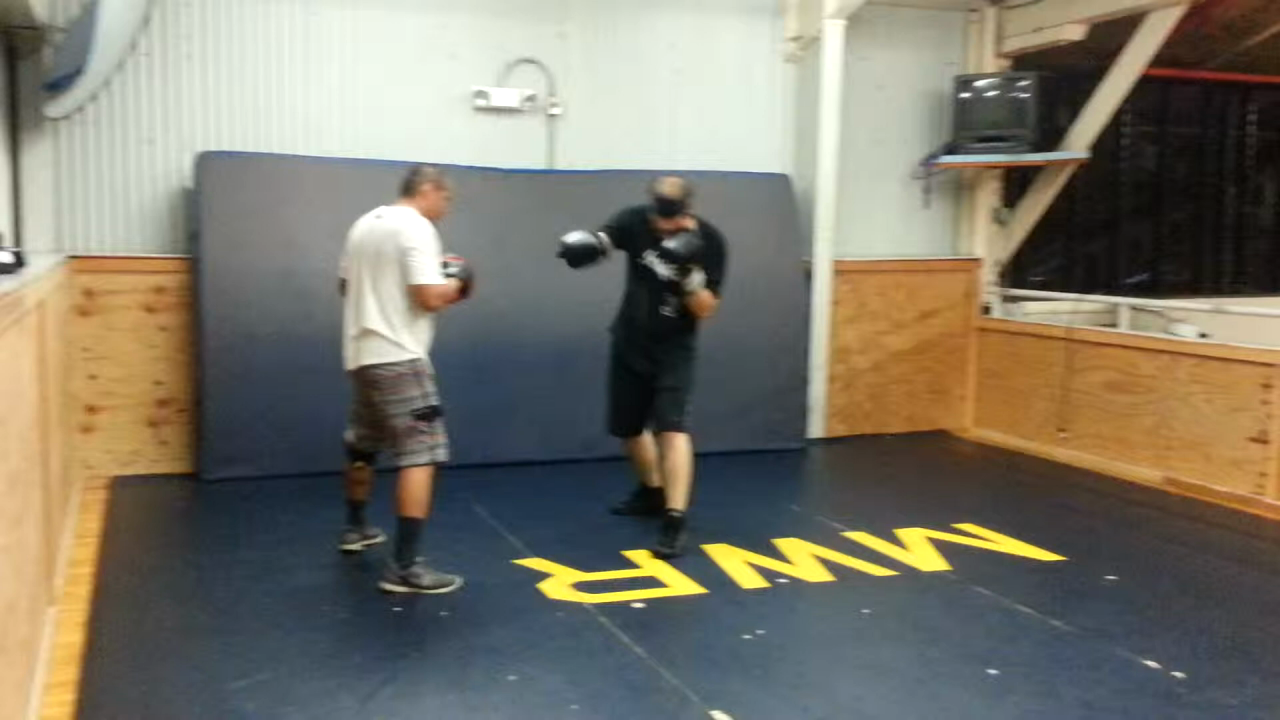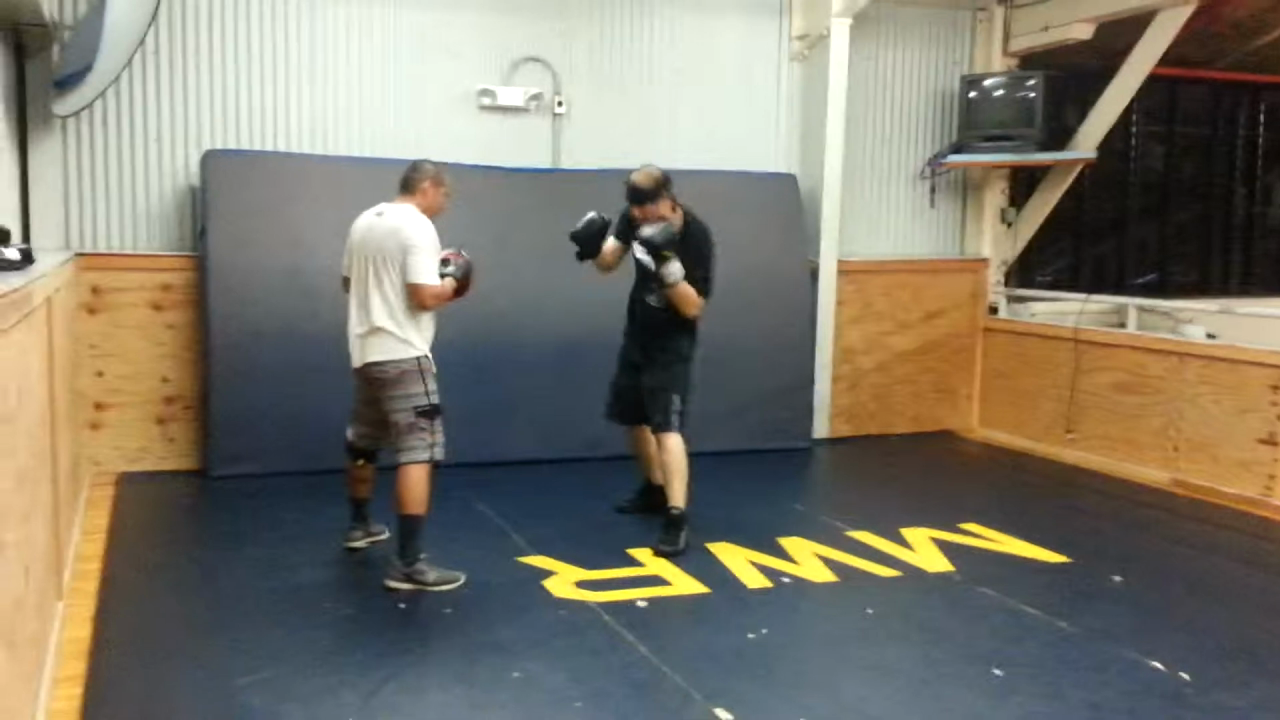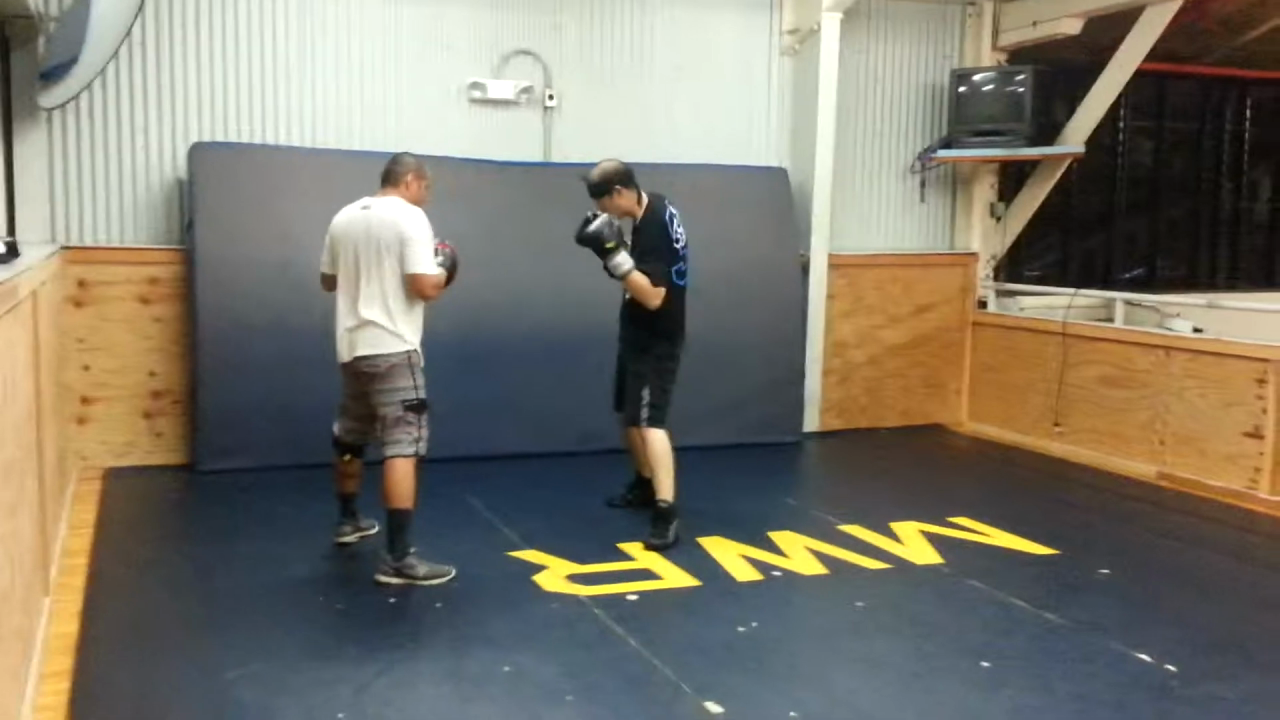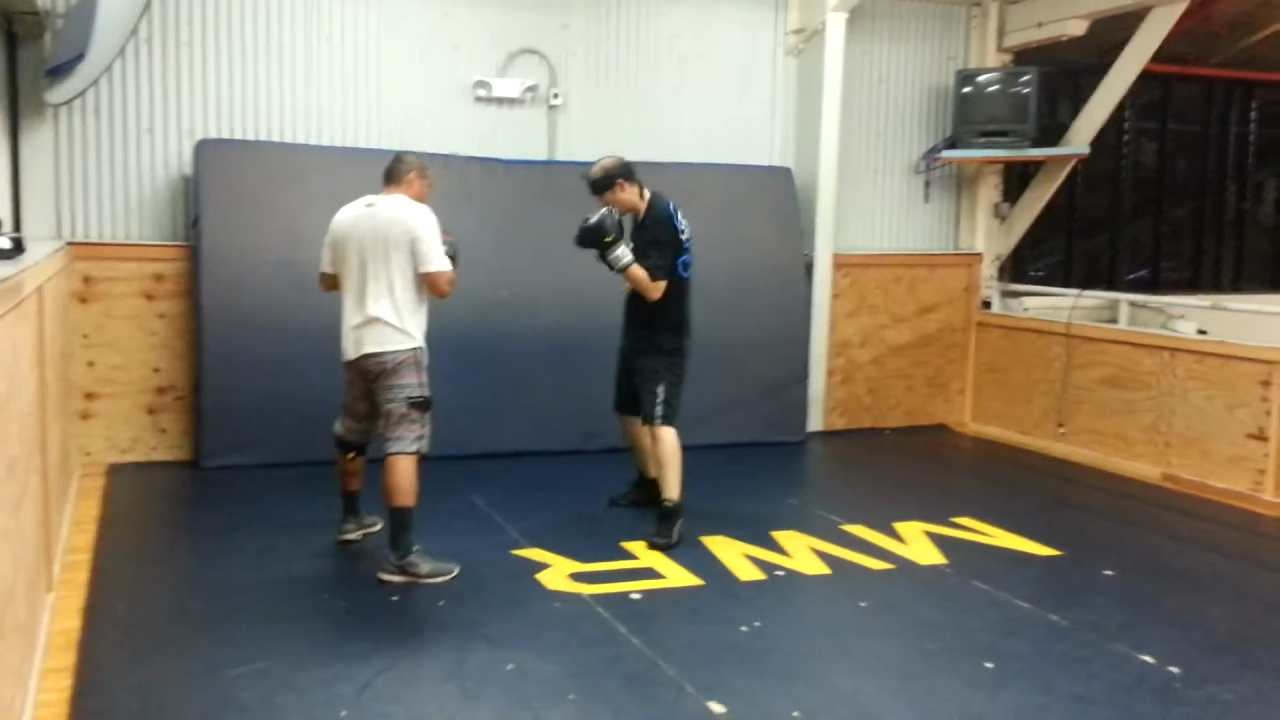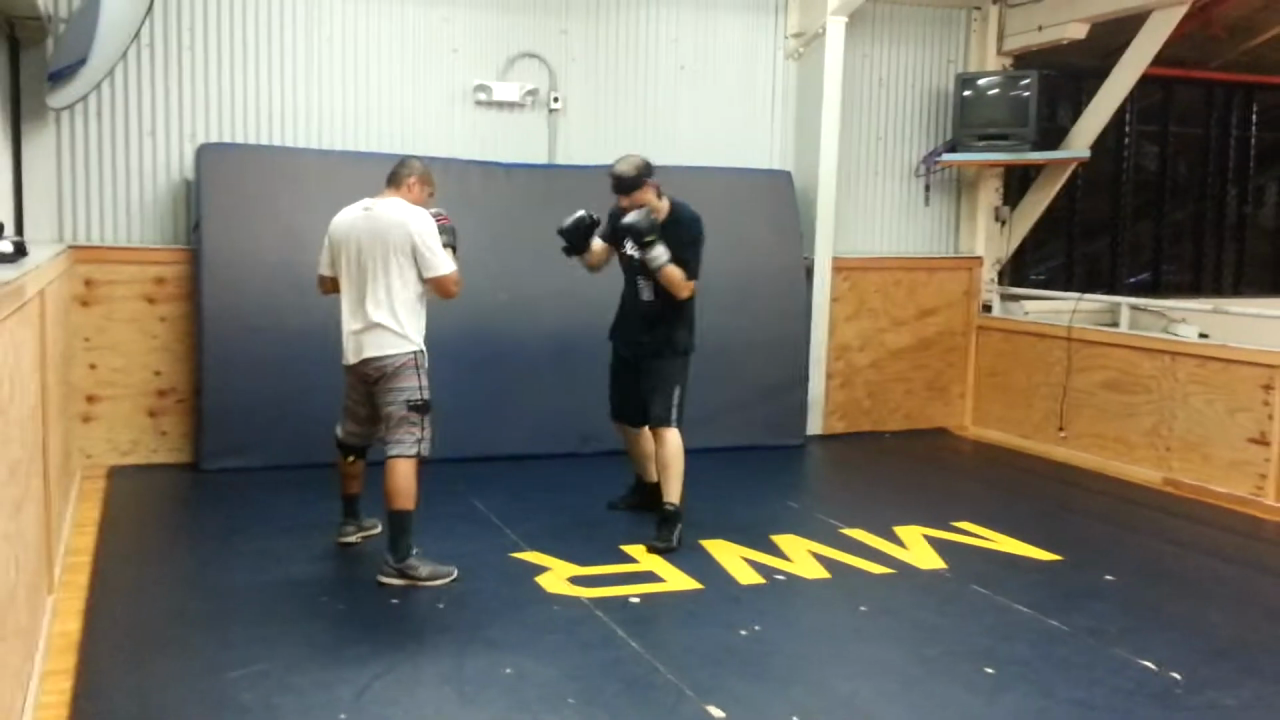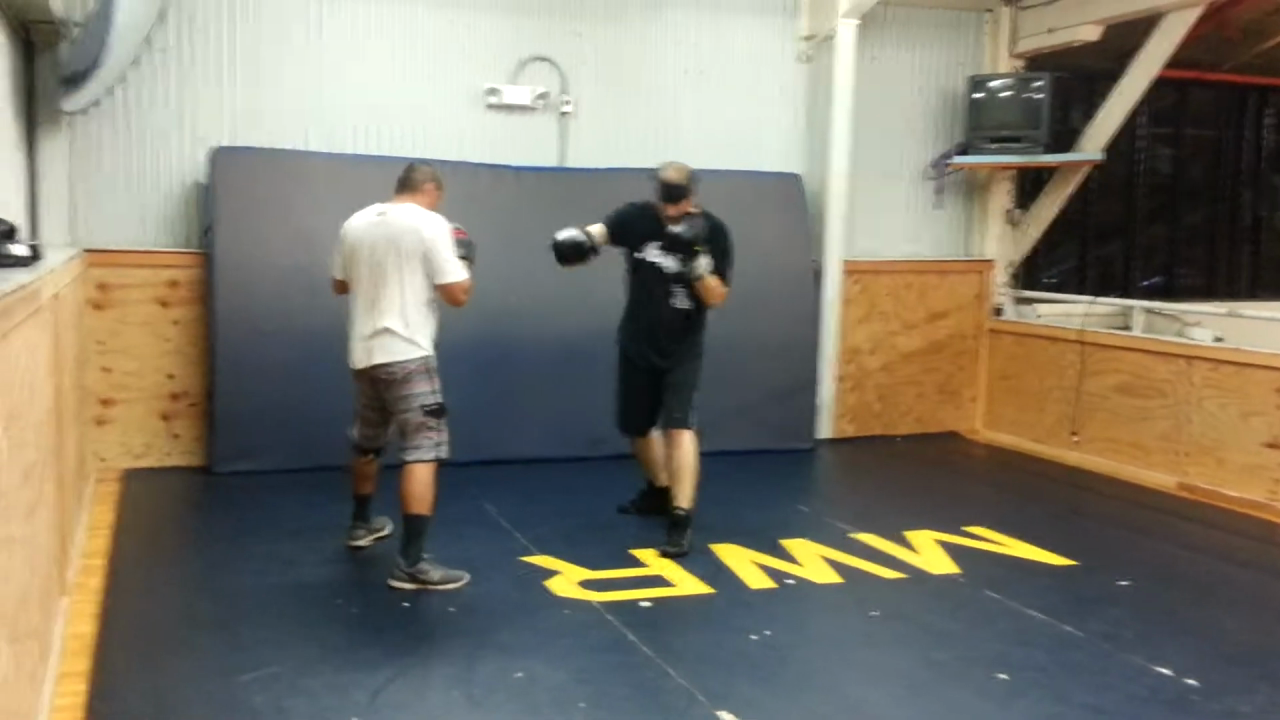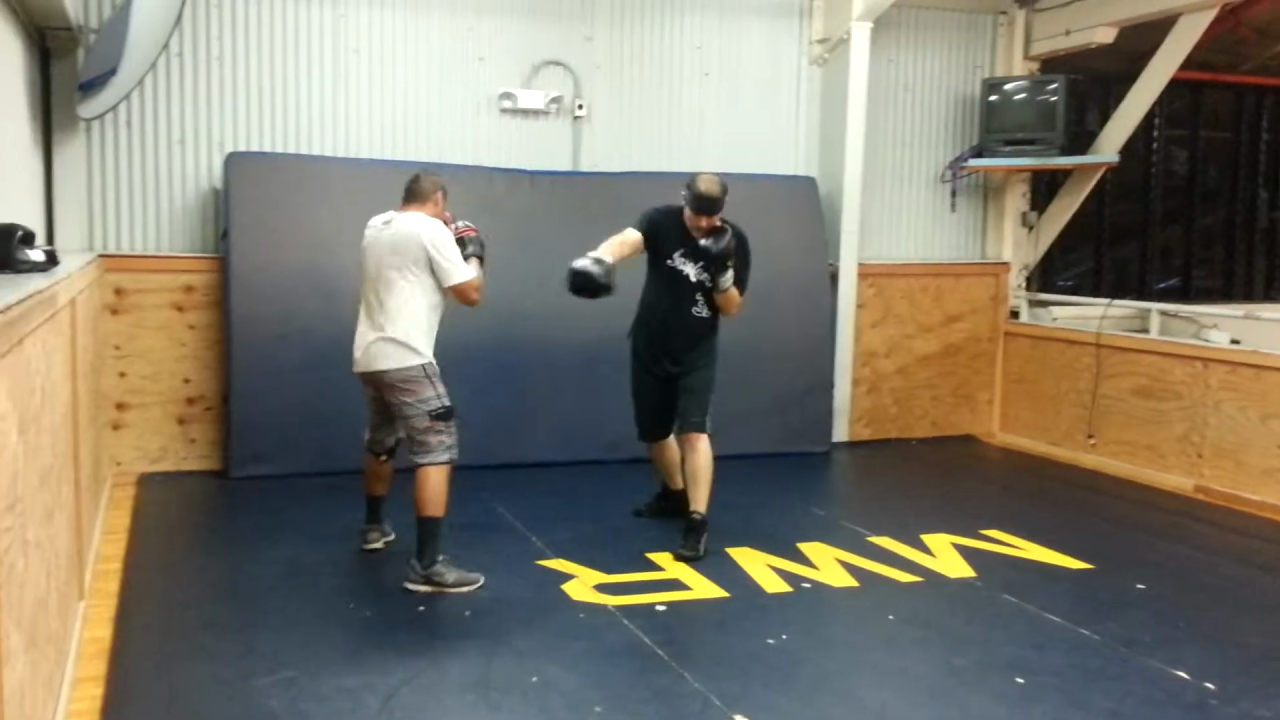
dt=0.2s
person 1, frame 1
left shoulder: (365, 224)
right shoulder: (416, 227)
left elbow: (346, 285)
right elbow: (429, 298)
right wrist: (455, 282)
left hip: (362, 356)
right hip: (398, 359)
left knee: (362, 446)
right knee: (421, 455)
left ankle: (355, 528)
right ankle: (404, 566)
person 1, frame 2
left shoulder: (364, 222)
right shoulder: (416, 225)
left elbow: (350, 282)
right elbow: (425, 297)
right wrist: (454, 279)
left hip: (365, 353)
right hip: (402, 357)
left knee: (363, 444)
right knee: (418, 453)
left ankle: (359, 525)
right ankle: (408, 563)
person 1, frame 3
left shoulder: (344, 217)
right shoulder: (409, 218)
left elbow: (329, 280)
right elbow: (426, 288)
right wrist: (442, 269)
left hip: (352, 347)
right hip: (392, 350)
left knee: (350, 439)
right knee: (403, 447)
left ankle: (348, 520)
right ankle: (397, 558)
person 1, frame 4
left shoulder: (345, 216)
right shoulder: (416, 215)
left elbow: (328, 281)
right elbow: (442, 286)
right wrist: (444, 256)
left hip: (357, 346)
right hip: (398, 347)
left knee: (353, 436)
right knee: (404, 445)
left ankle: (352, 518)
right ankle: (401, 556)
person 1, frame 5
left shoulder: (342, 220)
right shoulder: (416, 219)
left elbow: (326, 283)
right elbow: (449, 287)
right wrist: (446, 245)
left hip: (356, 349)
right hip: (398, 351)
left knee: (353, 440)
right knee: (405, 448)
left ankle: (352, 520)
right ankle: (400, 559)
person 1, frame 6
left shoulder: (355, 224)
right shoulder: (429, 225)
left elbow: (340, 283)
right elbow: (458, 295)
right wrist: (463, 258)
left hip: (366, 354)
right hip: (407, 356)
left knee: (368, 442)
right knee: (421, 452)
left ankle: (362, 523)
right ankle: (411, 563)
person 1, frame 7
left shoulder: (375, 228)
right shoulder: (431, 232)
right elbow: (470, 293)
right wrist: (473, 254)
left hip: (369, 360)
right hip: (407, 362)
left knee: (380, 444)
right knee: (436, 453)
left ankle: (374, 526)
right ankle: (426, 566)
person 2, frame 1
left shoulder: (709, 241)
right shoulder: (635, 220)
left elbow: (706, 310)
right elbow: (597, 244)
left wrist: (690, 272)
right wrist: (581, 246)
left hip: (673, 350)
right hip: (629, 344)
left knee: (672, 430)
right knee: (629, 427)
left ankle: (676, 520)
right ankle: (652, 492)
person 2, frame 2
left shoulder: (695, 237)
right shoulder: (639, 219)
left elbow: (691, 307)
right elbow: (606, 263)
left wrist: (668, 260)
right wrist: (594, 242)
left hip: (670, 348)
right hip: (638, 340)
left knee: (667, 428)
right knee: (634, 419)
left ankle: (677, 518)
right ankle: (655, 489)
person 2, frame 3
left shoulder: (654, 226)
right shoulder: (650, 209)
left elbow: (651, 297)
left wrist: (613, 254)
right wrist: (614, 248)
left hip: (656, 342)
right hip: (640, 336)
left knee: (648, 422)
right knee: (628, 413)
left ankle: (666, 512)
right ankle: (646, 484)
person 2, frame 4
left shoulder: (660, 218)
right shoulder: (635, 214)
left elbow: (654, 288)
left wrist: (615, 246)
right wrist: (605, 243)
left hip: (663, 340)
right hip: (638, 333)
left knee: (658, 420)
right knee: (629, 412)
left ankle: (671, 511)
right ankle: (650, 483)
person 2, frame 5
left shoulder: (685, 220)
right shoulder: (623, 215)
left elbow: (684, 289)
right elbow: (595, 261)
left wrist: (652, 245)
right wrist: (578, 238)
left hip: (668, 344)
right hip: (628, 338)
left knee: (663, 424)
right knee: (628, 419)
left ankle: (672, 515)
right ankle: (649, 487)
person 2, frame 6
left shoulder: (713, 231)
right shoulder: (637, 217)
left elbow: (717, 299)
right elbow: (597, 234)
left wrist: (697, 257)
right wrist: (577, 239)
left hip: (682, 349)
right hip: (637, 344)
left knee: (679, 428)
right knee: (637, 427)
left ankle: (682, 518)
right ankle: (659, 492)
person 2, frame 7
left shoulder: (735, 241)
right shoulder: (661, 219)
left elbow: (732, 308)
right elbow: (626, 241)
left wrist: (721, 271)
right wrist: (597, 262)
left hip: (695, 354)
right hip: (649, 349)
left knee: (693, 432)
right knee: (654, 430)
left ankle: (697, 523)
right ankle: (674, 494)
